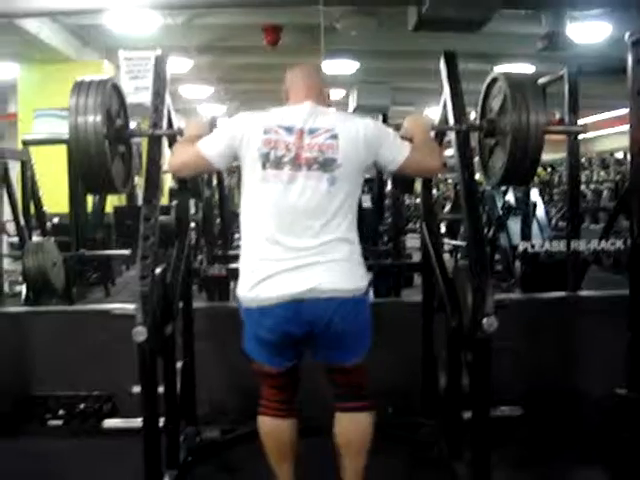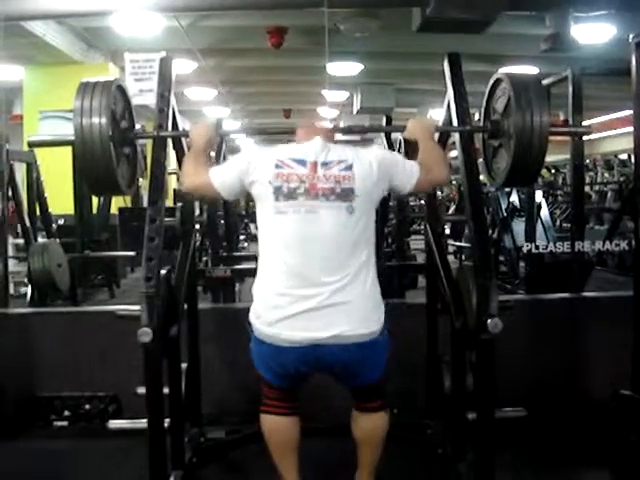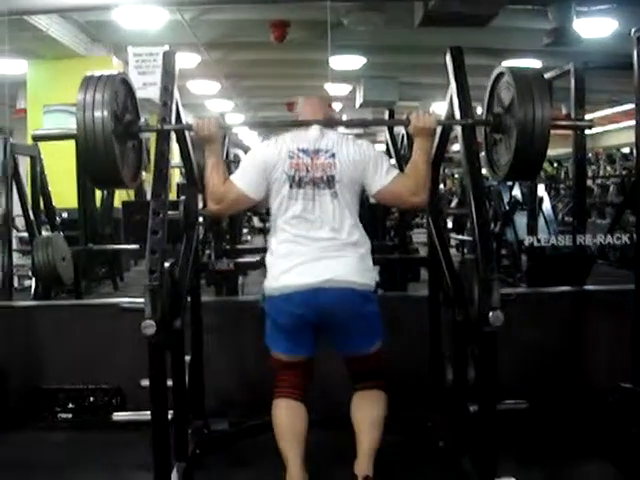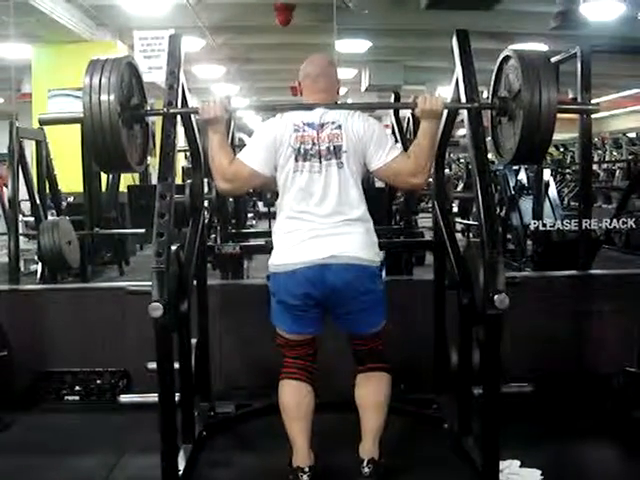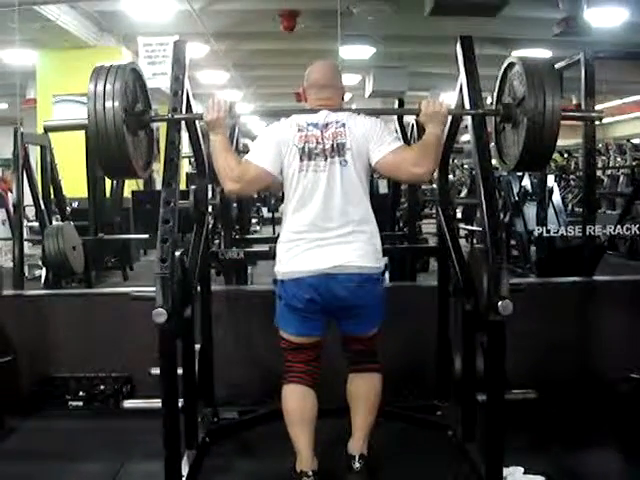
dt=1s
person 1, frame 1
left shoulder: (248, 126)
right shoulder: (360, 129)
left elbow: (179, 163)
right elbow: (431, 163)
left wrist: (192, 134)
right wrist: (419, 131)
left hip: (267, 294)
right hip: (339, 292)
left knee: (276, 395)
right knee: (351, 392)
person 1, frame 2
left shoulder: (260, 160)
right shoulder: (371, 160)
left elbow: (191, 181)
right elbow: (438, 175)
left wrist: (200, 143)
right wrist: (423, 136)
left hip: (279, 328)
right hip: (355, 329)
left knee: (277, 398)
right knee: (370, 398)
person 1, frame 3
left shoulder: (269, 150)
right shoulder: (358, 149)
left elbow: (218, 202)
right elbow: (414, 195)
left wrist: (212, 147)
right wrist: (423, 140)
left hip: (288, 289)
right hip: (350, 286)
left knee: (289, 384)
right knee: (368, 378)
person 1, frame 4
left shoulder: (275, 129)
right shoulder: (362, 126)
left elbow: (228, 180)
right elbow: (414, 175)
left wrist: (215, 128)
right wrist: (429, 121)
left hip: (292, 266)
right hip: (354, 263)
left knee: (296, 364)
right knee: (371, 358)
person 1, frame 5
left shoulder: (281, 132)
right shoulder: (366, 127)
left elbow: (236, 182)
right elbow: (419, 168)
left wrist: (217, 132)
right wrist: (435, 124)
left hip: (300, 272)
right hip: (359, 269)
left knee: (299, 368)
right knee: (363, 358)
